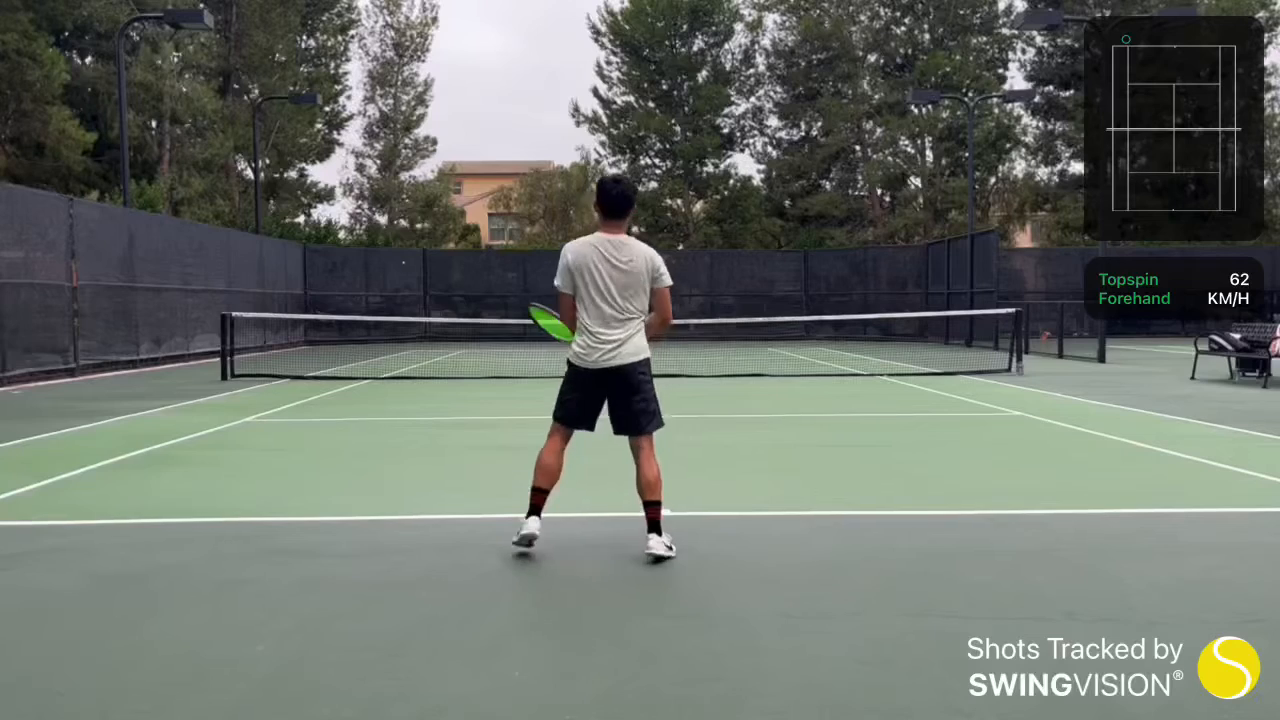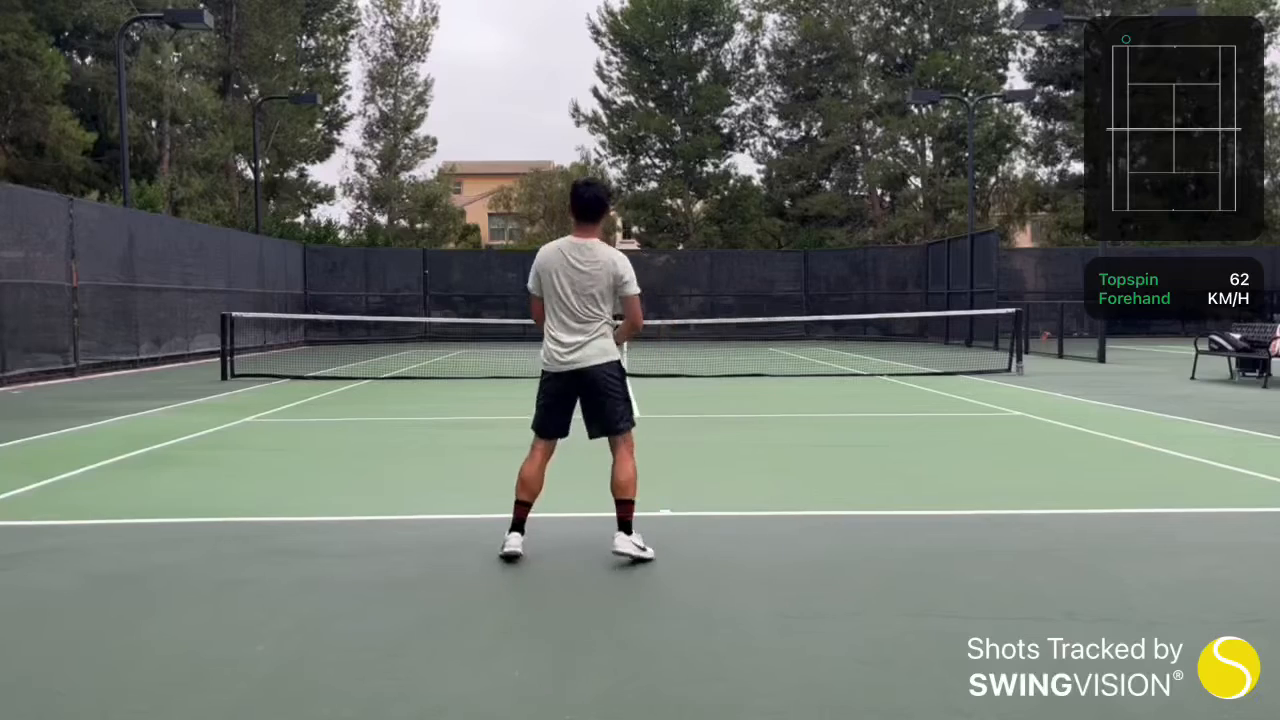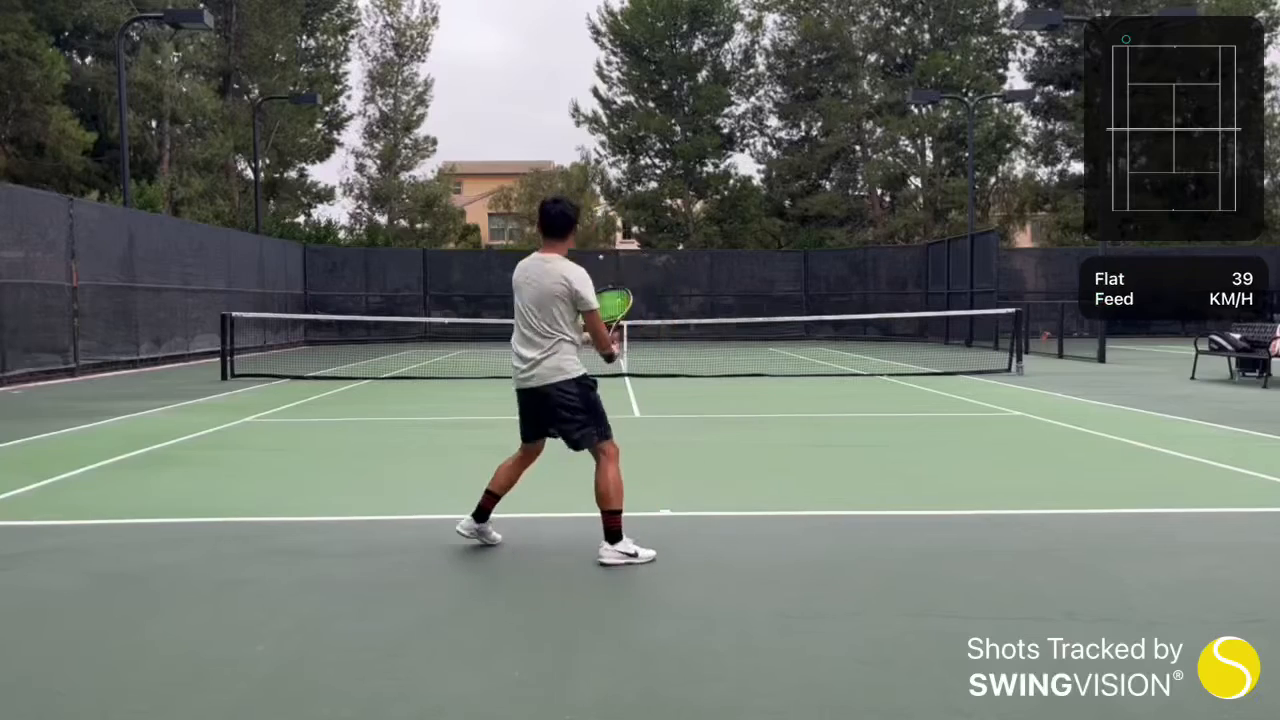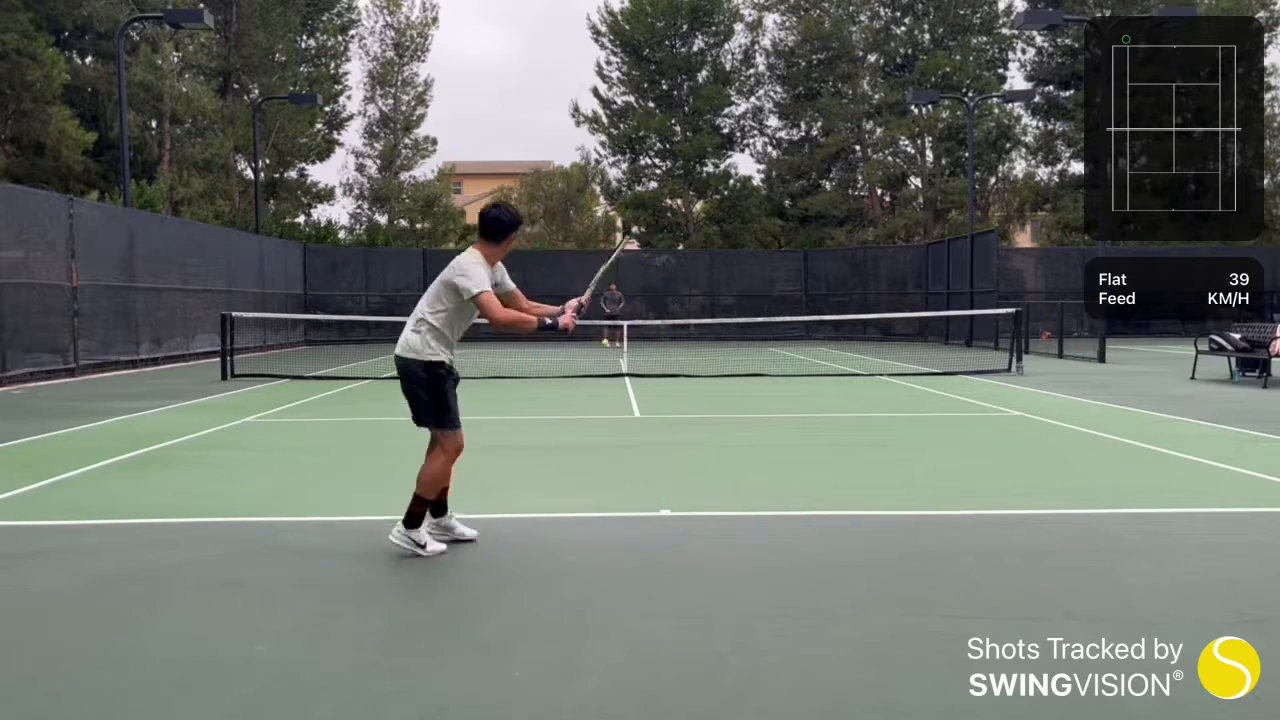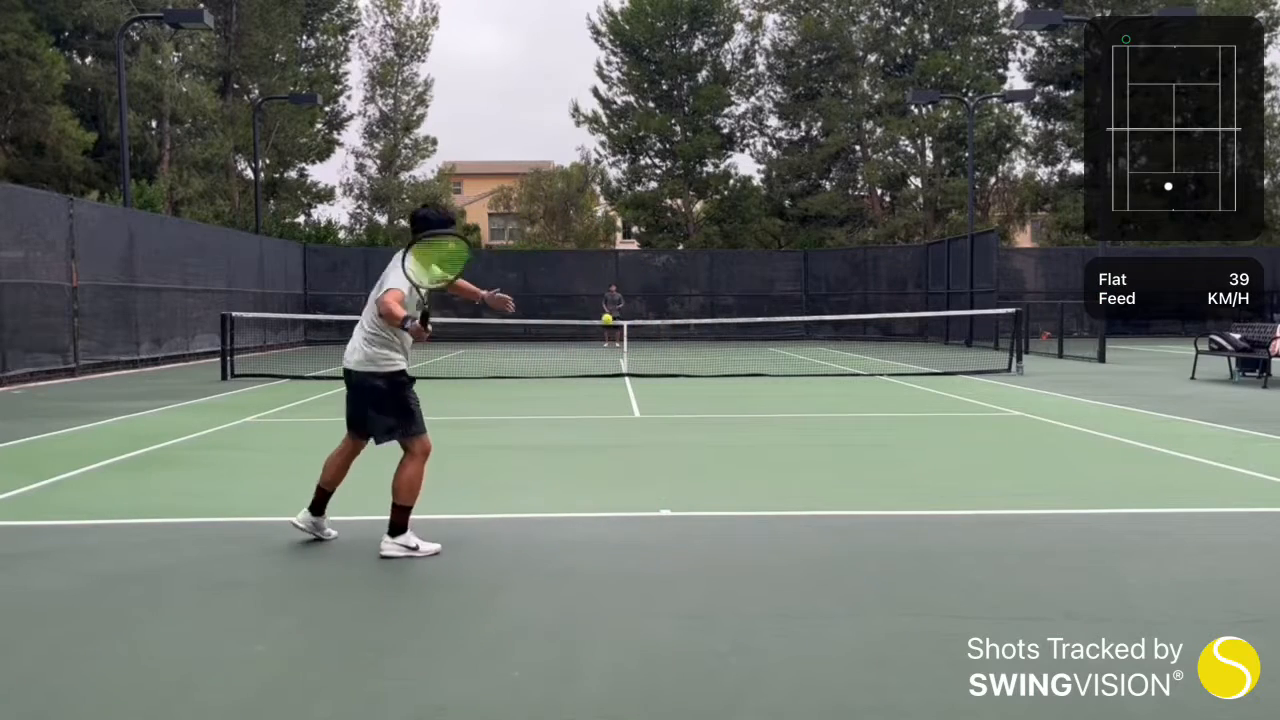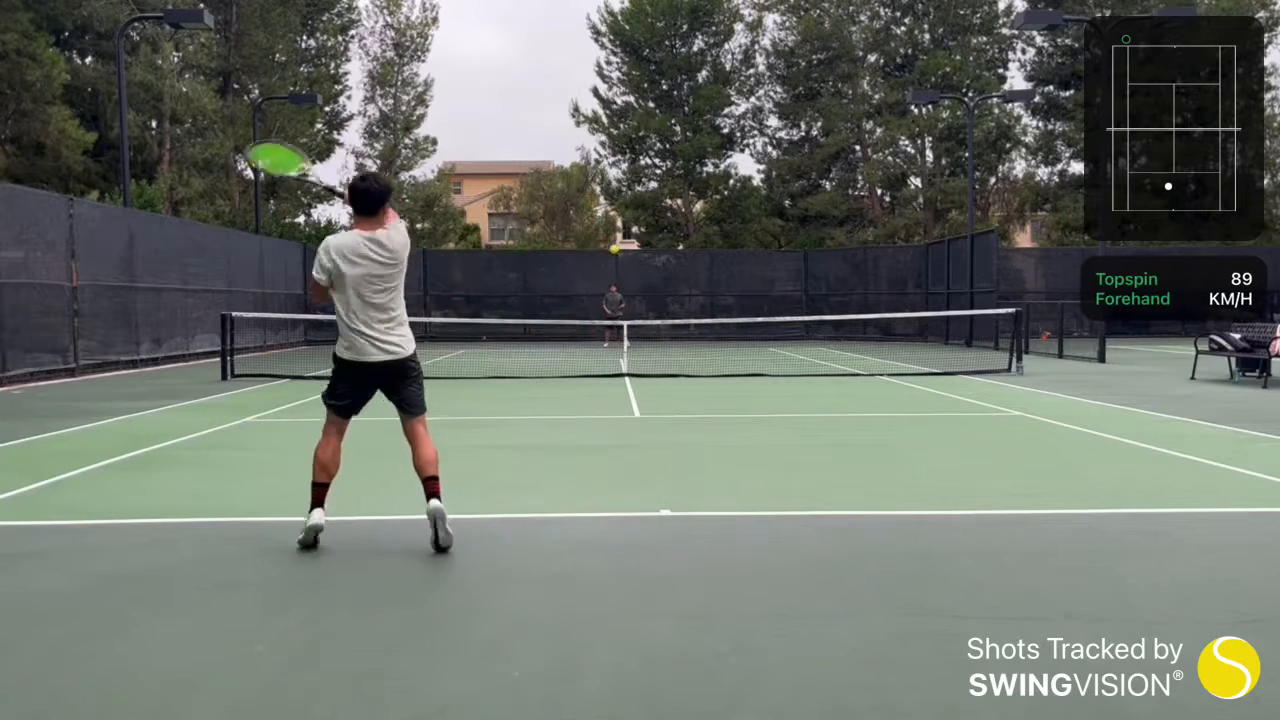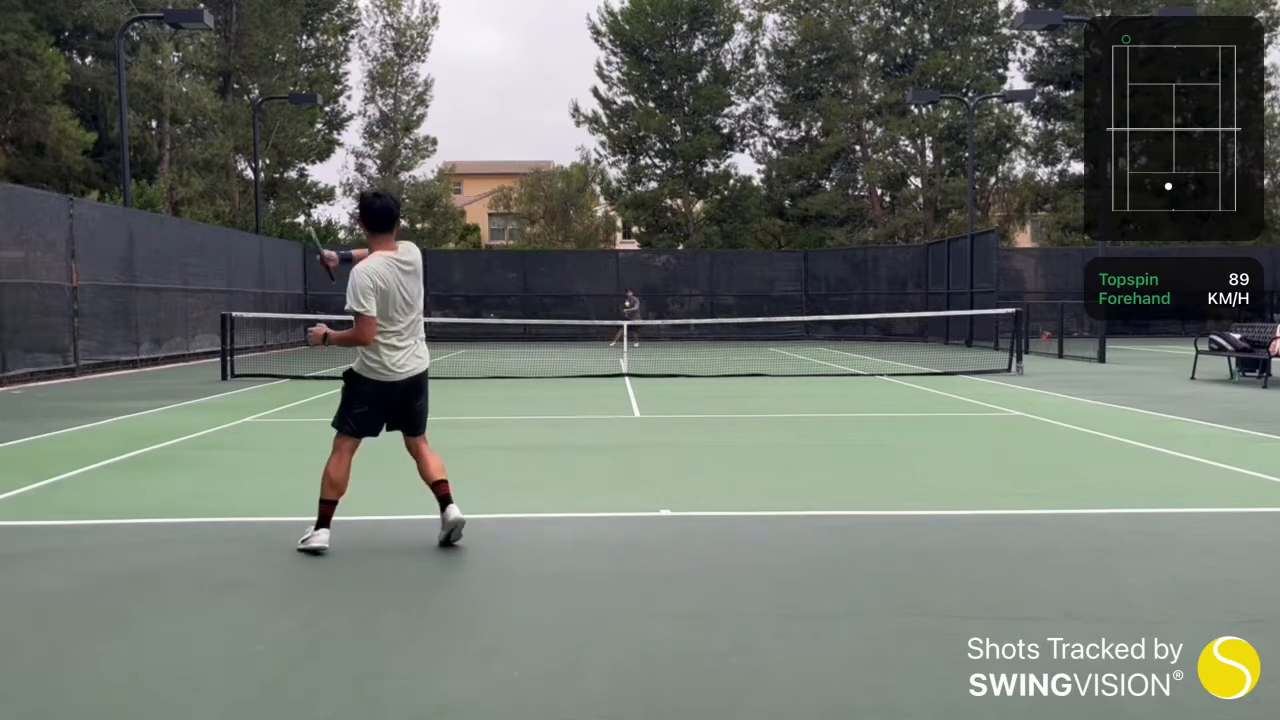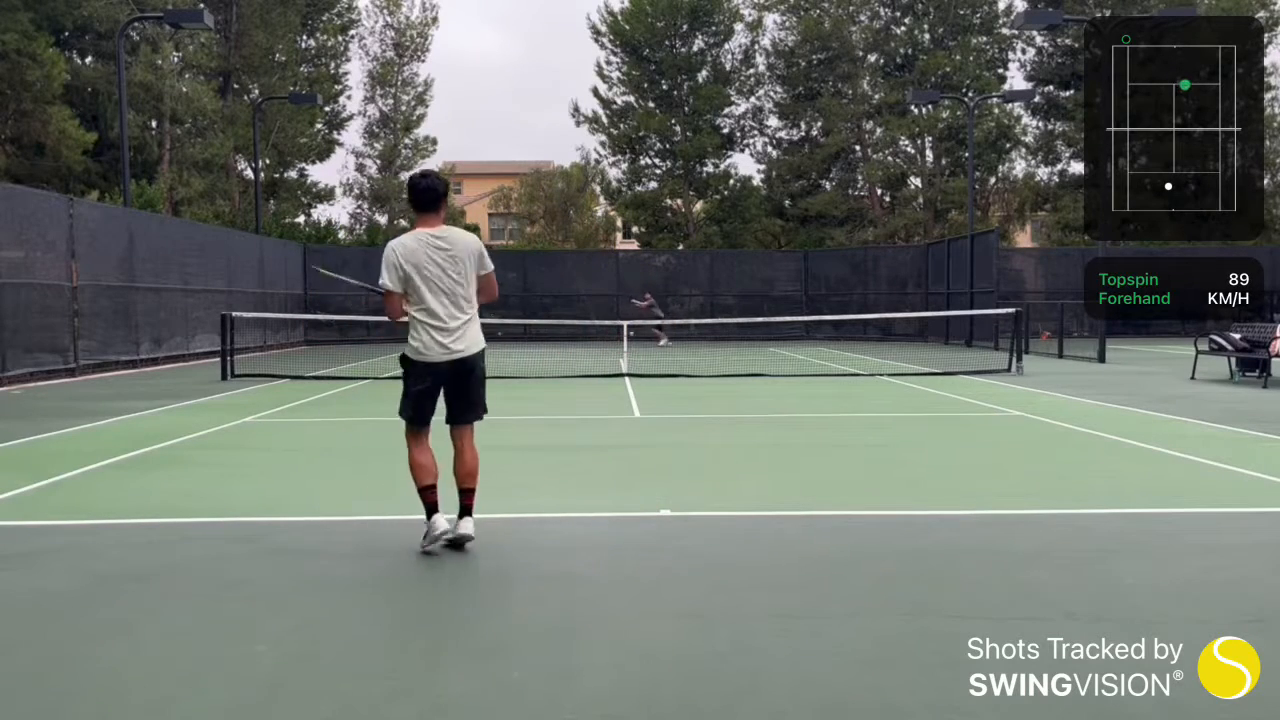
dt=0.4s
person 1, frame 1
left shoulder: (573, 251)
right shoulder: (648, 255)
left elbow: (568, 314)
right elbow: (664, 317)
left hip: (586, 360)
right hip: (632, 360)
left knee: (558, 436)
right knee: (643, 447)
left ankle: (533, 519)
right ankle: (655, 535)
person 1, frame 2
left shoulder: (545, 255)
right shoulder: (616, 260)
left elbow: (538, 314)
right elbow: (635, 321)
left hip: (556, 365)
right hip: (601, 363)
left knee: (540, 448)
right knee: (623, 447)
left ankle: (515, 534)
right ankle: (626, 534)
person 1, frame 3
left shoulder: (520, 270)
right shoulder: (574, 275)
right elbow: (599, 335)
left wrist: (581, 336)
right wrist: (609, 350)
left hip: (526, 378)
right hip: (564, 377)
left knee: (528, 450)
right knee: (607, 453)
left ankle: (476, 520)
right ankle: (614, 544)
person 1, frame 4
left shoulder: (493, 269)
right shoulder: (470, 267)
left elbow: (524, 306)
right elbow: (498, 317)
left wrist: (562, 311)
right wrist: (552, 324)
left hip: (424, 357)
right hip: (422, 356)
left knee: (443, 439)
right knee: (449, 443)
left ankle: (439, 518)
right ankle: (410, 527)
person 1, frame 5
right shoulder: (403, 272)
left elbow: (454, 284)
right elbow: (390, 308)
left wrist: (488, 297)
right wrist: (409, 323)
left hip: (360, 364)
right hip: (380, 369)
left knee: (354, 441)
right knee: (418, 448)
left ankle: (313, 514)
right ankle: (397, 537)
person 1, frame 6
left shoulder: (333, 246)
right shoulder: (397, 237)
left elbow: (319, 295)
right elbow: (391, 216)
right wrist: (382, 207)
left hip: (354, 355)
right hip: (399, 354)
left knee: (333, 430)
right knee: (417, 430)
left ankle: (317, 512)
right ankle: (434, 501)
person 1, frame 7
left shoulder: (364, 273)
right shoulder: (412, 253)
left elbow: (365, 336)
left wrist: (326, 336)
right wrist: (341, 256)
left hip: (376, 374)
right hip: (416, 369)
left knee: (343, 447)
right knee: (418, 444)
left ankle: (321, 529)
right ankle: (449, 509)
person 1, frame 8
left shoulder: (397, 248)
right shoulder: (470, 241)
left elbow: (394, 311)
right elbow: (491, 293)
left hip: (424, 355)
right hip: (468, 350)
left knee: (417, 437)
right knee: (463, 437)
left ankle: (434, 517)
right ankle: (465, 518)
